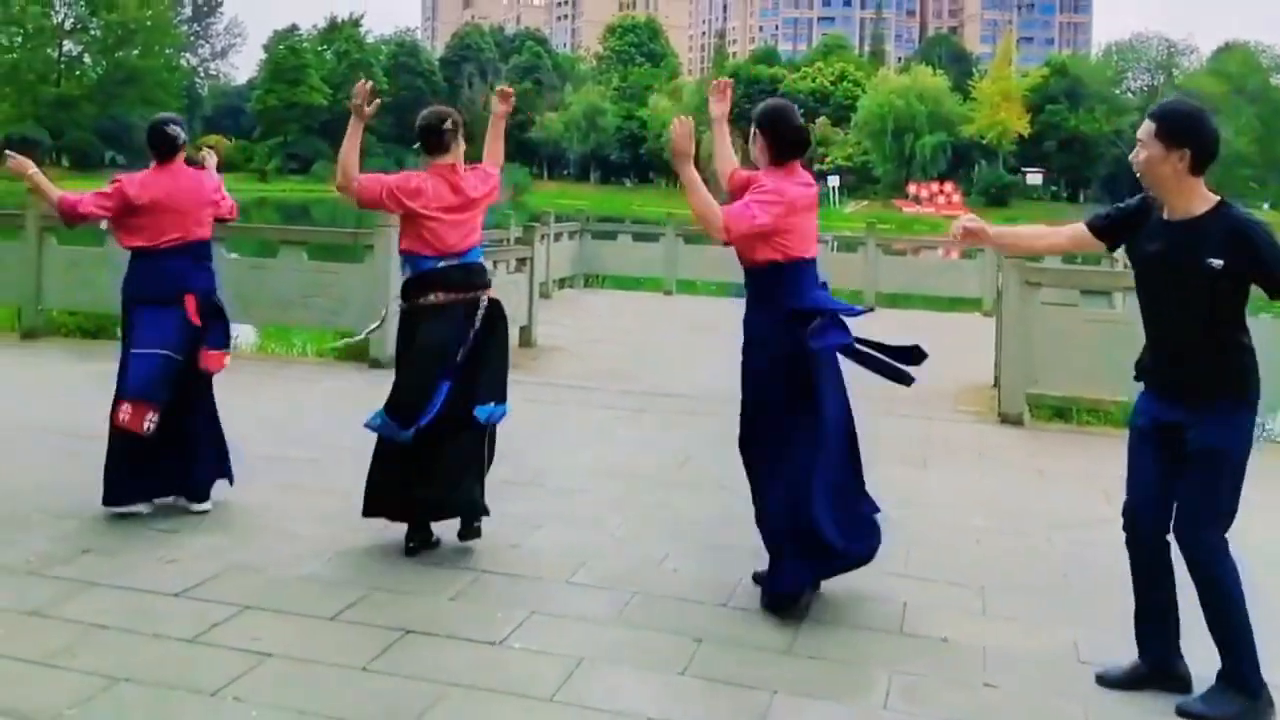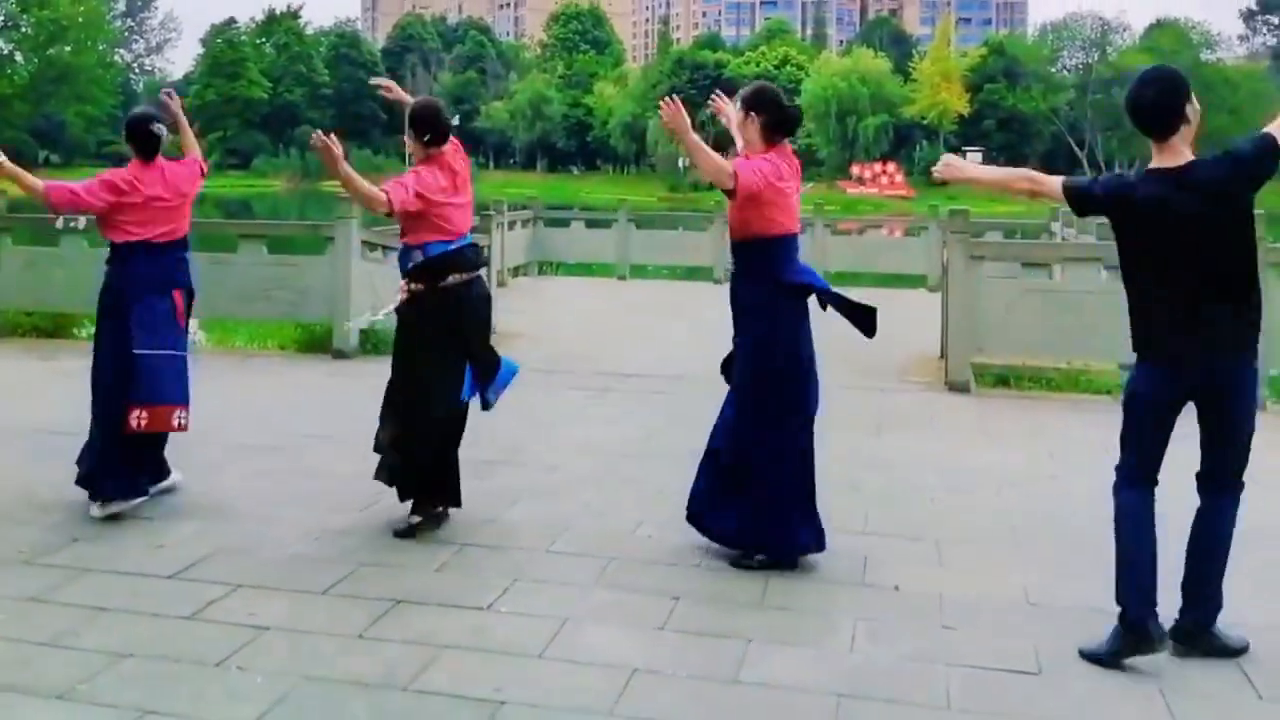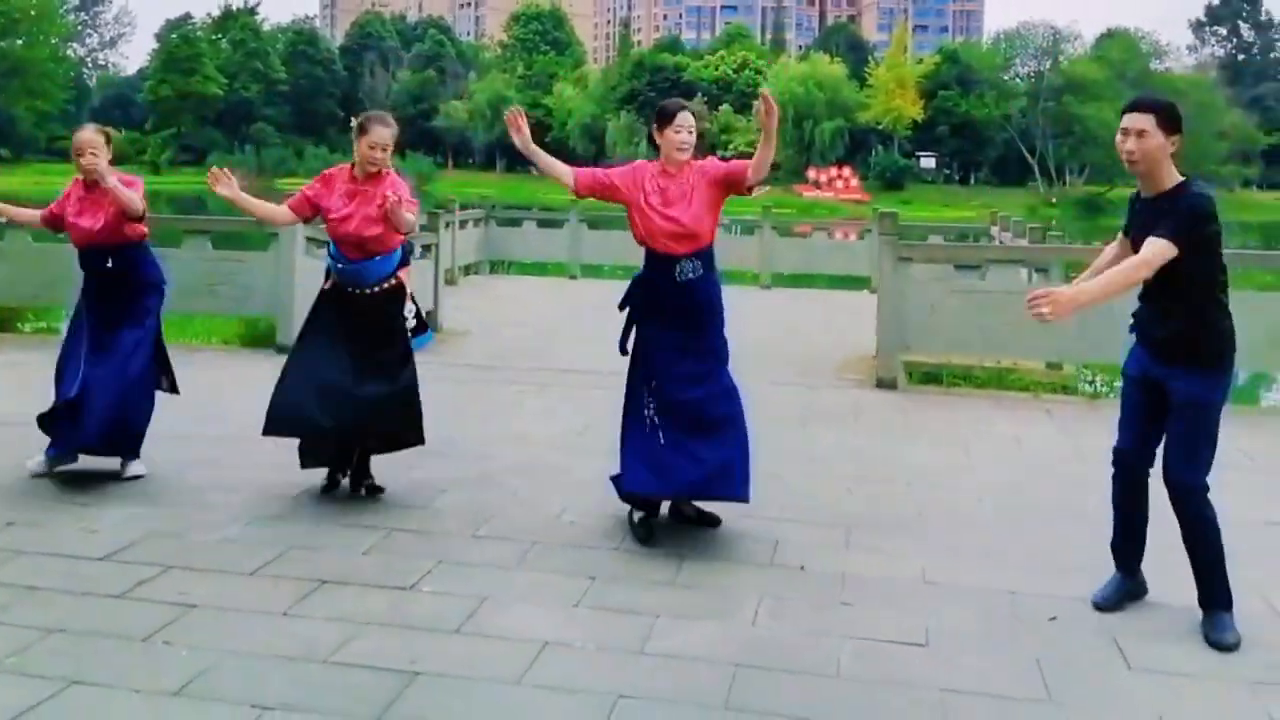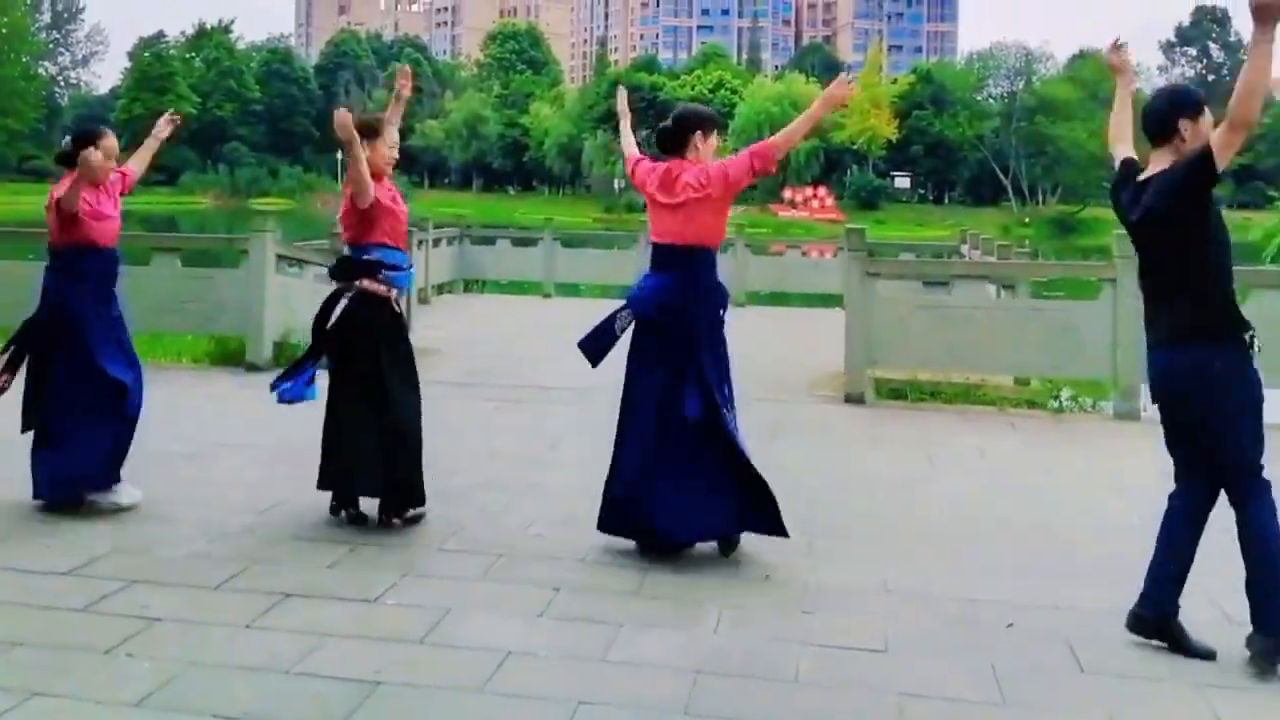
dt=1s
person 1, frame 1
right shoulder: (1134, 218)
right elbow: (1060, 239)
right wrist: (991, 234)
left hip: (1220, 406)
right hip: (1160, 397)
left knee: (1200, 536)
right knee: (1143, 523)
right ankle: (1159, 657)
person 1, frame 2
left shoulder: (1123, 191)
right shoulder: (1229, 174)
left elbow: (1034, 185)
left wrist: (965, 171)
left hip: (1160, 361)
right hip: (1231, 356)
left knee: (1135, 483)
right knee: (1220, 487)
left ankle: (1139, 621)
right ankle: (1198, 625)
person 1, frame 3
left shoulder: (1193, 206)
right shoulder: (1141, 201)
left elbow: (1143, 266)
left wrist: (1073, 298)
right wrist: (1074, 289)
left hip: (1200, 363)
right hip: (1149, 351)
left knee: (1184, 481)
right knee: (1127, 459)
left ankle: (1218, 604)
right ankle: (1128, 572)
person 1, frame 4
left shoulder: (1133, 190)
right shoulder: (1184, 183)
left elbow: (1120, 141)
left wrist: (1123, 82)
left hip: (1168, 360)
right hip: (1216, 355)
left knee: (1195, 483)
left ankle: (1155, 608)
person 2, frame 1
left shoulder: (781, 190)
right shoulder: (785, 181)
left elbow: (721, 227)
right elbow: (733, 180)
left wrist: (685, 162)
right wrist: (718, 120)
left hip: (779, 321)
right hip: (805, 318)
left knee: (777, 446)
right knee: (806, 439)
left ankle: (792, 580)
right ankle: (802, 563)
person 2, frame 2
left shoulder: (766, 170)
right shoulder: (778, 157)
left elbow: (724, 175)
right elbow: (738, 157)
left wrist: (683, 130)
right wrist: (728, 119)
left hip: (769, 300)
right hip: (776, 297)
left knee: (773, 417)
right knee: (755, 411)
left ankle: (780, 539)
right ankle: (758, 525)
person 2, frame 3
left shoulder: (712, 173)
right shoulder: (635, 177)
left elbow: (754, 174)
right elbow: (577, 180)
left wrist: (768, 133)
right wrist: (529, 148)
left hip: (702, 301)
right hip: (659, 302)
left knee: (708, 396)
right knee: (658, 396)
left ankle: (681, 495)
right ankle: (644, 500)
person 2, frame 4
left shoulder: (652, 177)
right shoulder: (717, 176)
left elbow: (629, 154)
right elbow: (772, 147)
left wrist: (625, 114)
right wrist: (822, 106)
left hip: (654, 299)
right hip: (699, 299)
left knee: (654, 413)
right knee: (709, 411)
left ankle: (653, 525)
right ankle: (721, 522)
person 3, frame 1
left shoulder: (412, 185)
right shoulder: (475, 183)
left elbow: (350, 185)
right elbow: (494, 168)
left wrist: (358, 122)
right wrist: (500, 121)
left hip: (427, 311)
right hip: (473, 307)
left knee: (415, 412)
right knee: (465, 412)
left ankle: (417, 524)
right ankle: (466, 511)
person 3, frame 2
left shoulder: (415, 181)
right shoulder: (455, 160)
left elbow: (380, 200)
right elbow: (445, 130)
left wrist: (338, 162)
right wrist: (404, 97)
left hip: (430, 297)
right hip: (466, 290)
left knee: (421, 395)
right knee: (447, 393)
left ankle: (429, 497)
right ankle: (433, 496)
person 3, frame 3
left shoulder: (395, 186)
right shoulder: (329, 181)
left elbow: (409, 227)
right elbow: (285, 215)
left wrist: (404, 216)
right wrist: (236, 196)
left hip: (385, 297)
right hip: (339, 292)
left knee: (376, 380)
right knee: (322, 372)
left ankle: (360, 468)
right ankle: (333, 462)
person 3, frame 4
left shoulder: (376, 182)
right shoulder: (368, 190)
left elbow: (381, 138)
right elbow: (365, 191)
left wrist: (400, 97)
right wrist: (350, 139)
left hip: (361, 301)
right hip: (373, 303)
left knee: (353, 395)
right knee: (392, 400)
left ankle: (345, 495)
right ankle: (394, 502)
person 4, frame 1
left shoulder: (133, 186)
right shoulder: (206, 183)
left elbow: (76, 208)
right elbow: (228, 210)
left hip: (148, 290)
right hip: (193, 291)
left knee: (143, 384)
right knee: (190, 388)
left ankle: (131, 489)
right ankle: (193, 487)
person 4, frame 2
left shoulder: (117, 183)
right shoulder: (182, 176)
left elbow: (59, 196)
right elbow: (196, 157)
right wrist: (180, 117)
left hip: (129, 286)
right hip: (170, 288)
left knee: (119, 380)
right knee: (156, 380)
left ankle: (119, 483)
right ankle: (149, 473)
person 4, frame 3
left shoulder: (126, 183)
right shoulder: (72, 192)
left elbow: (137, 211)
right elbow: (49, 218)
left wrist: (109, 179)
left hip: (136, 285)
right hip: (98, 288)
left knee: (132, 368)
right knee: (78, 365)
left ankle: (129, 451)
right ankle: (65, 446)
person 4, frame 4
left shoulder: (103, 187)
right shoulder: (72, 191)
left elbow: (127, 175)
right elbow: (62, 201)
left wrist: (159, 134)
right wrist: (81, 178)
left hip: (94, 300)
right hip: (75, 301)
left knee: (86, 385)
right knee: (96, 386)
left ankle: (61, 481)
right ankle: (93, 482)
